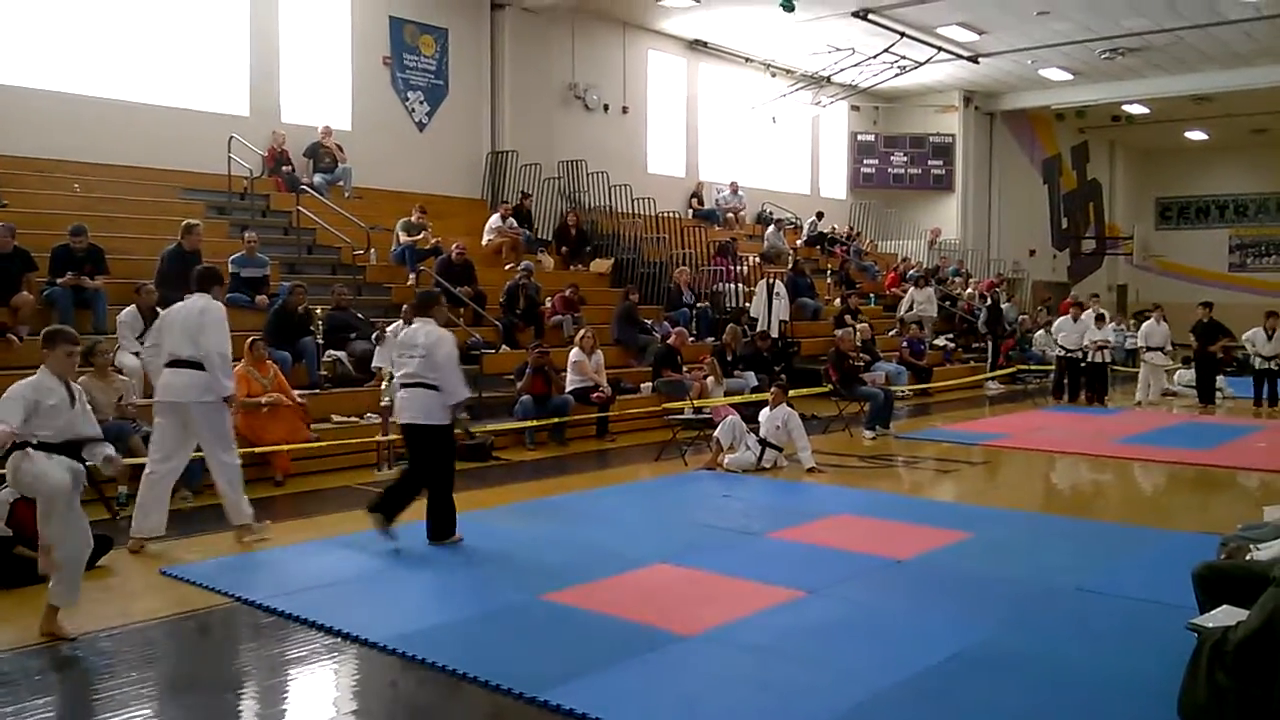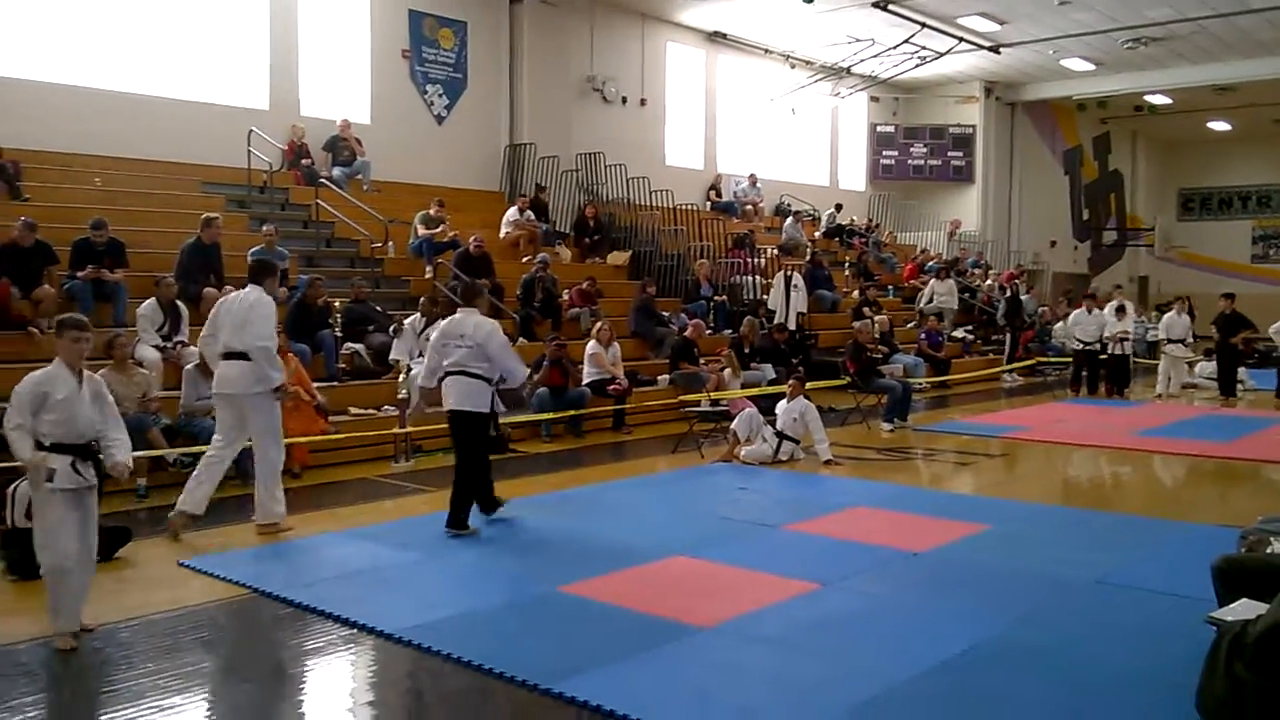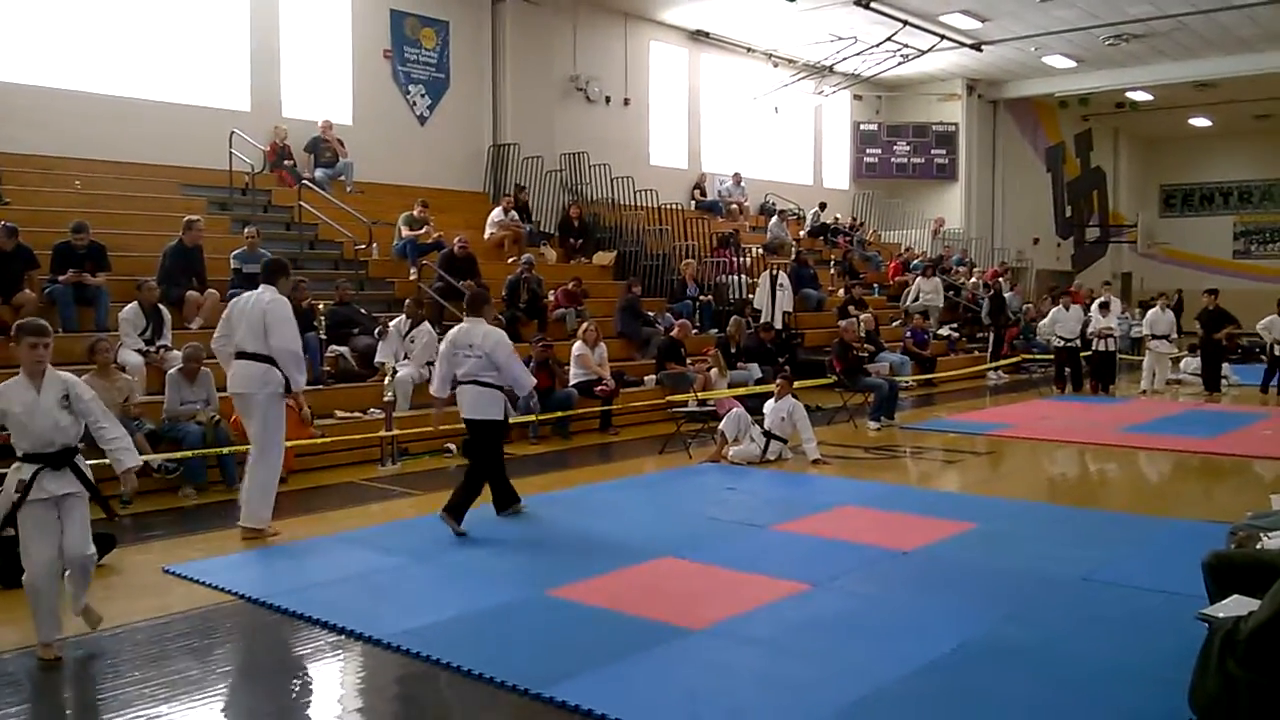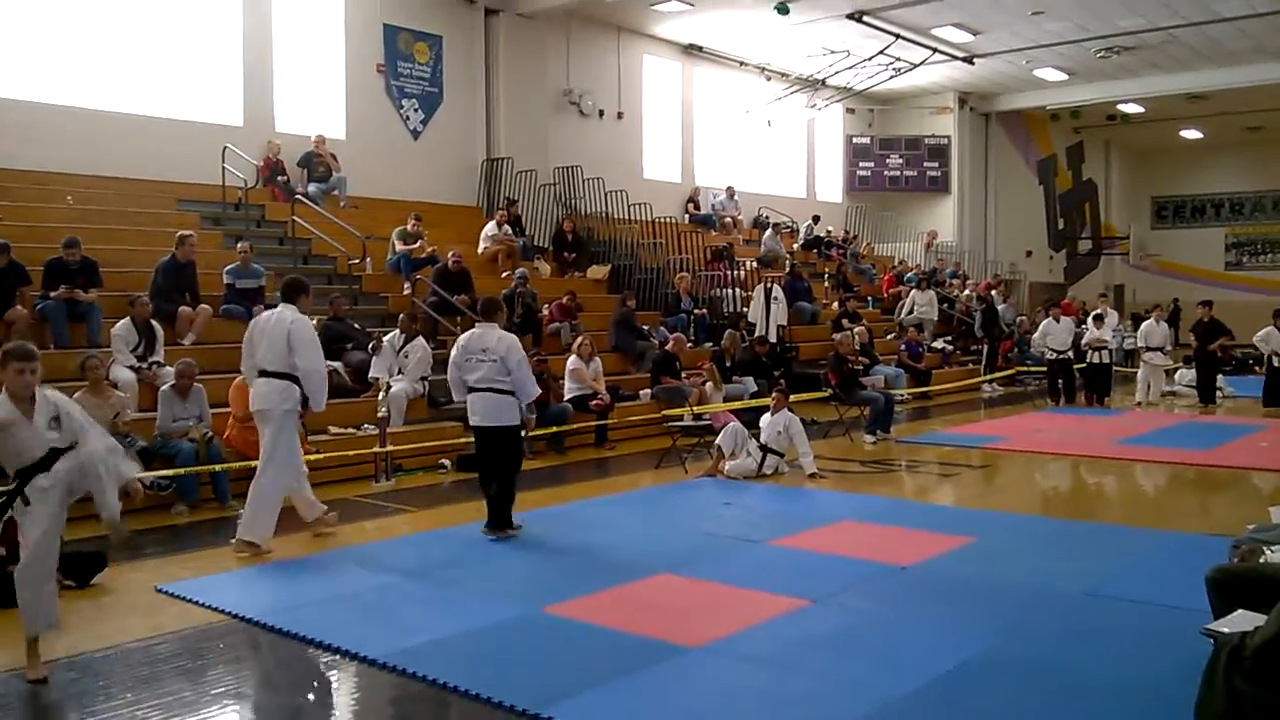
dt=0.2s
person 1, frame 1
left shoulder: (77, 394)
right shoulder: (26, 389)
left elbow: (90, 436)
left wrist: (107, 457)
left hip: (64, 470)
right hip: (32, 463)
left knee: (77, 543)
right knee: (58, 481)
left ankle: (50, 619)
right ankle: (47, 545)
person 1, frame 2
left shoulder: (96, 385)
right shoulder: (37, 382)
left elbow: (112, 426)
left wrist: (119, 458)
right wrist: (29, 457)
left hip: (84, 470)
right hip: (51, 473)
left knee: (85, 550)
right knee: (61, 554)
left ankle: (70, 616)
right ankle: (63, 627)
person 1, frame 3
left shoulder: (70, 385)
left elbow: (104, 424)
left wrist: (125, 462)
left hip: (69, 474)
right hip: (31, 481)
left knee: (79, 554)
right knee: (41, 563)
left ankle: (79, 599)
right ankle: (46, 637)
person 1, frame 4
left shoulder: (55, 402)
left elbow: (94, 437)
left wrist: (126, 474)
left hip: (67, 473)
right hip: (33, 491)
left knee: (94, 453)
right knee: (34, 567)
left ankle: (111, 516)
right ankle: (33, 652)
person 2, frame 1
left shoulder: (170, 312)
right shoulder: (213, 309)
left elbow: (151, 353)
right elbow: (216, 353)
right wrist: (226, 390)
left hip: (168, 386)
right hip: (200, 387)
left knee: (161, 461)
right knee: (223, 457)
left ankle: (141, 533)
right ankle: (242, 522)
person 2, frame 2
left shoulder: (226, 301)
right shoulder: (263, 302)
left elbow: (206, 342)
right elbow: (260, 346)
right wrist: (277, 379)
left hip: (226, 376)
right hip: (253, 378)
left knee: (223, 446)
right knee: (269, 448)
left ankle: (186, 509)
right ankle: (269, 517)
person 2, frame 3
left shoulder: (239, 301)
right shoulder: (277, 303)
left elbow: (219, 343)
right elbow: (286, 348)
right wrist: (297, 383)
left hip: (240, 377)
right hip: (264, 378)
left knee: (261, 447)
right knee: (268, 452)
left ankle: (253, 513)
right ankle: (253, 522)
person 2, frame 4
left shoulder: (260, 321)
right shoulder: (299, 322)
left elbow: (248, 366)
right elbow: (311, 368)
right wrist: (315, 403)
left hip: (262, 393)
right hip: (284, 396)
left knee: (291, 462)
right knee: (274, 467)
left ankle: (315, 515)
right ankle: (249, 537)
person 3, frame 1
left shoulder: (403, 335)
right shoulder: (441, 336)
right elbow: (450, 378)
right wrist: (458, 412)
left hip: (406, 403)
right hip: (432, 406)
left knee: (419, 467)
right knee: (441, 472)
left ankle: (382, 509)
right ankle: (441, 531)
person 3, frame 2
left shoulder: (445, 326)
right shoulder: (488, 326)
left elbow: (431, 362)
right elbow: (506, 361)
right wrist: (523, 383)
left hip: (453, 390)
right hip: (476, 393)
left knee: (469, 452)
right knee: (471, 458)
left ankle: (489, 502)
right ankle: (457, 521)
person 3, frame 3
left shoulder: (453, 335)
right shoulder: (494, 336)
left elbow: (442, 372)
right elbow: (514, 369)
left wrist: (439, 406)
right wrist: (530, 395)
left hip: (467, 398)
right hip: (489, 400)
left knee: (490, 455)
right knee: (482, 462)
left ankle: (507, 501)
right ankle: (453, 512)
person 3, frame 4
left shoulder: (464, 340)
right shoulder: (508, 340)
left elbow: (454, 376)
right elbow: (522, 377)
right wrist: (529, 410)
left hip: (477, 406)
right hip: (503, 406)
left knee: (489, 467)
right knee: (508, 467)
left ankle: (501, 521)
right ankle: (497, 524)
